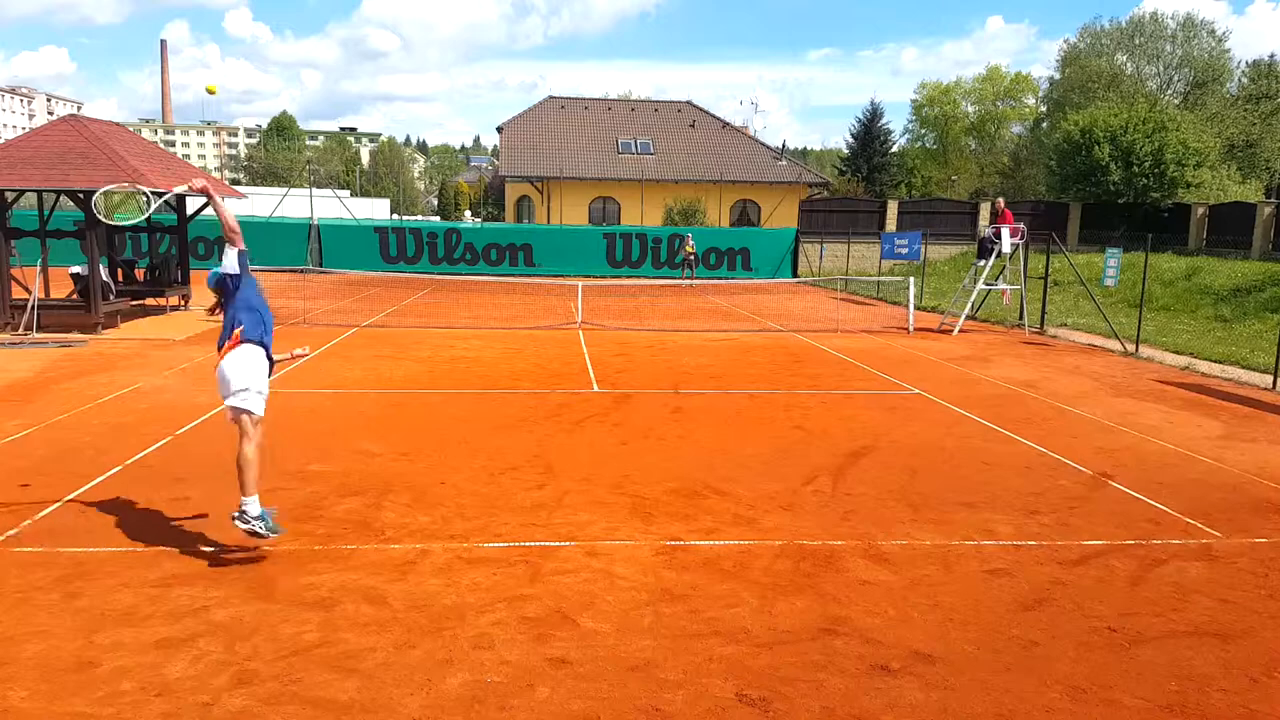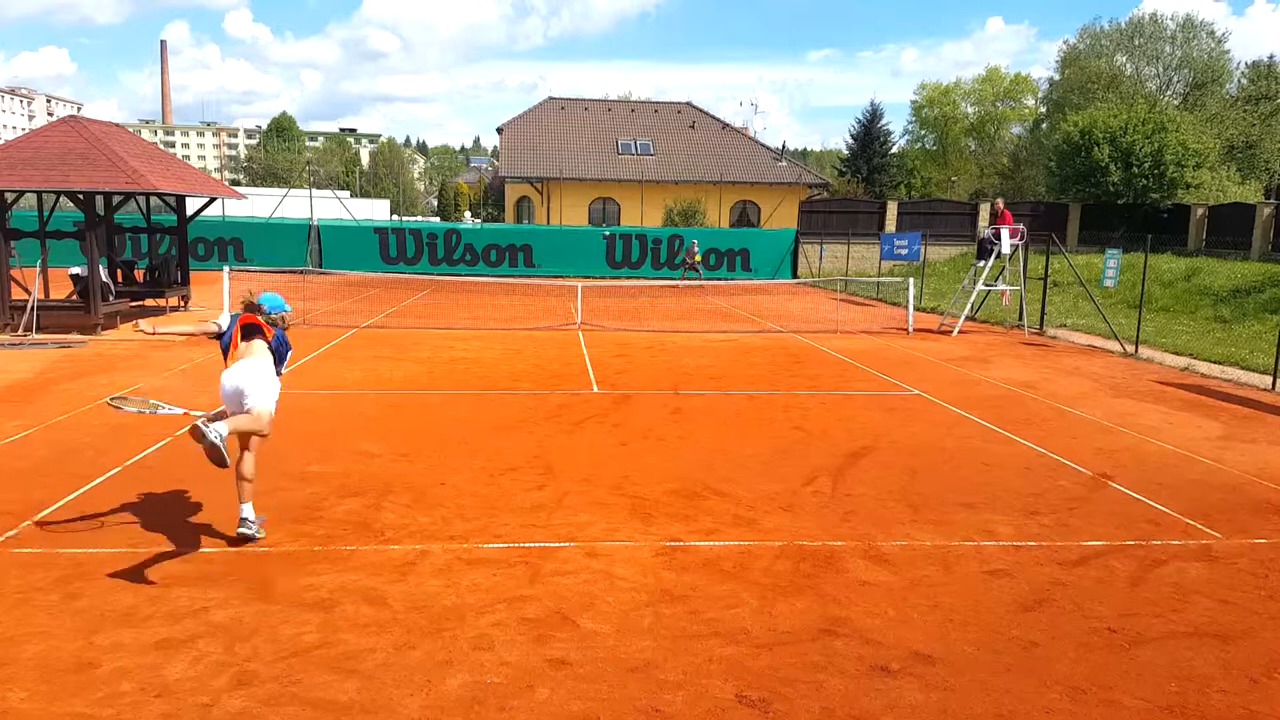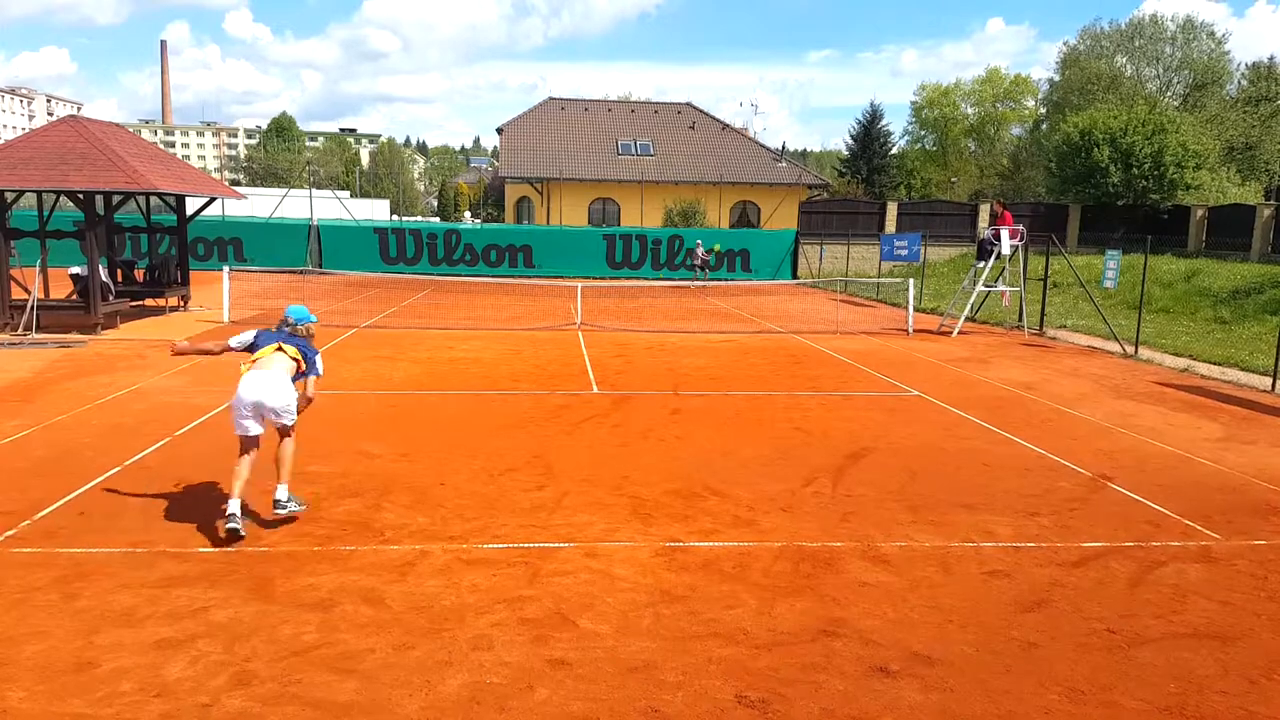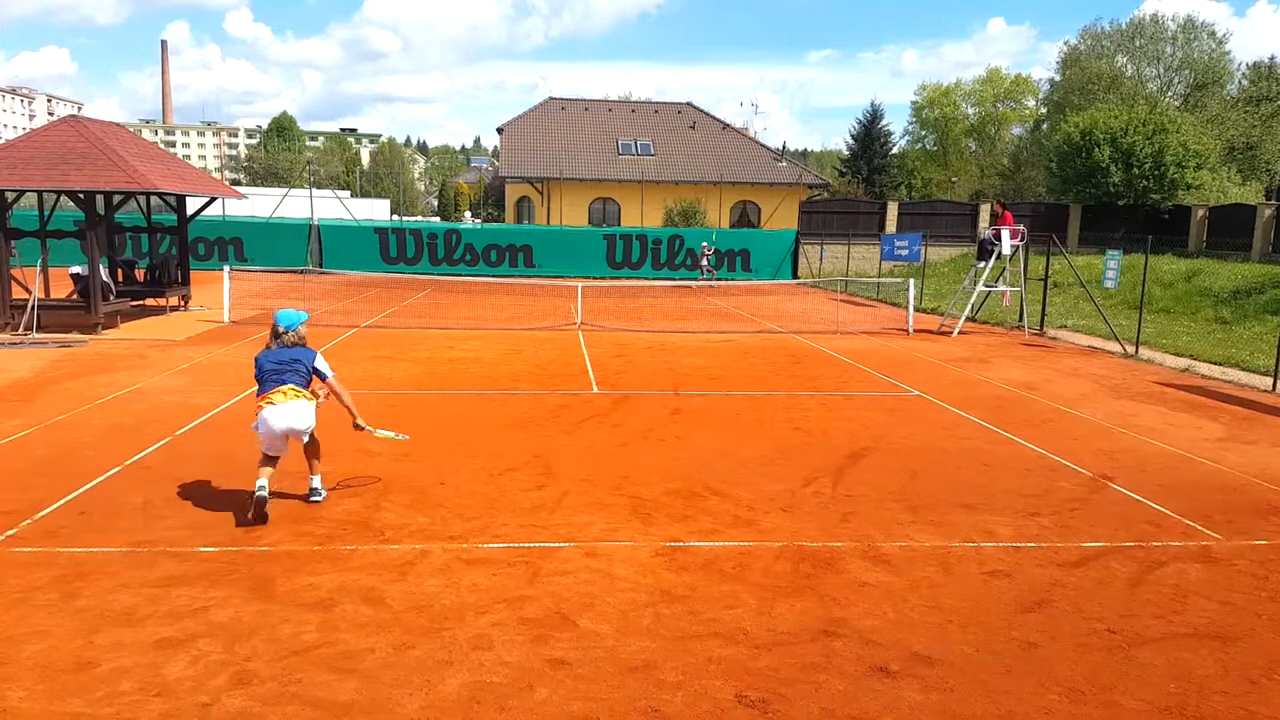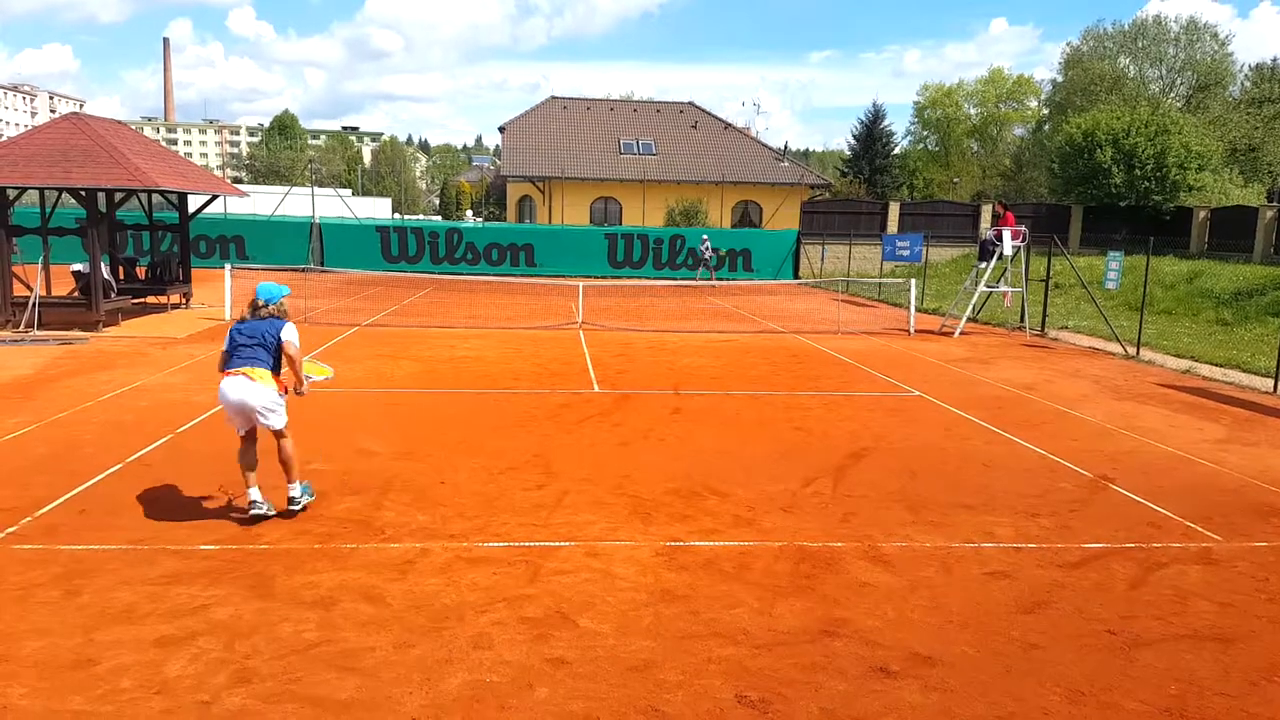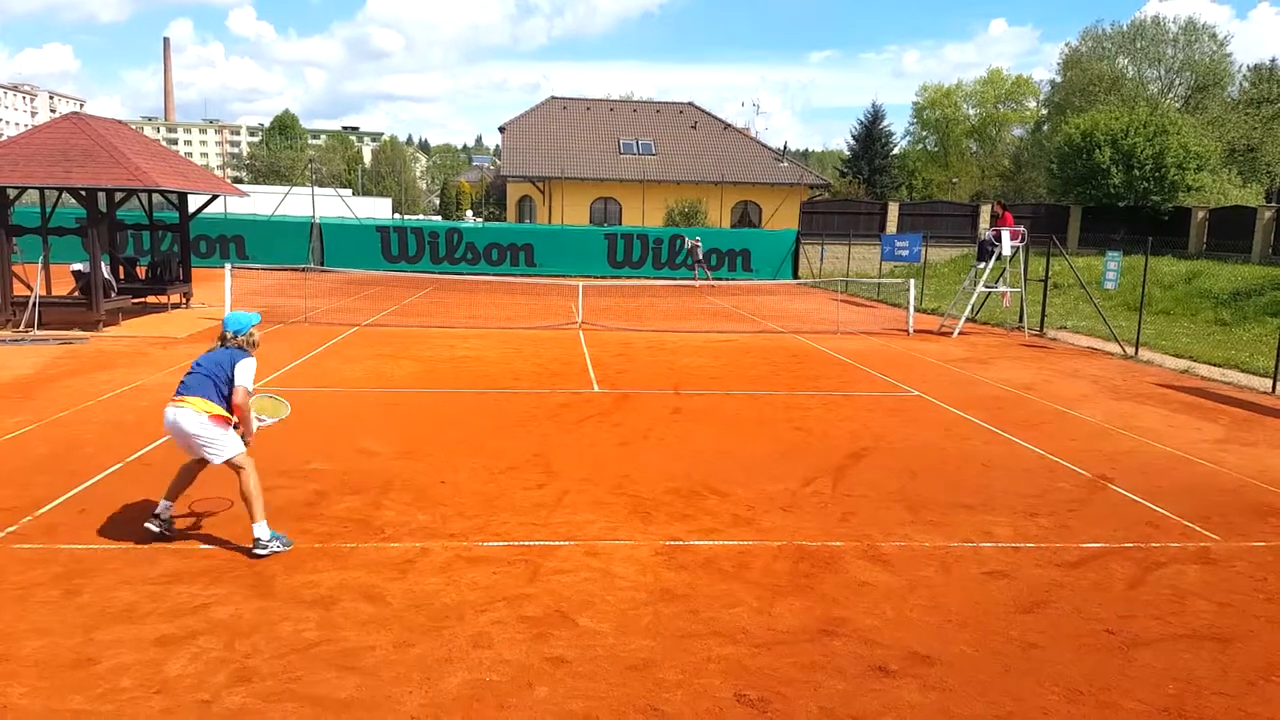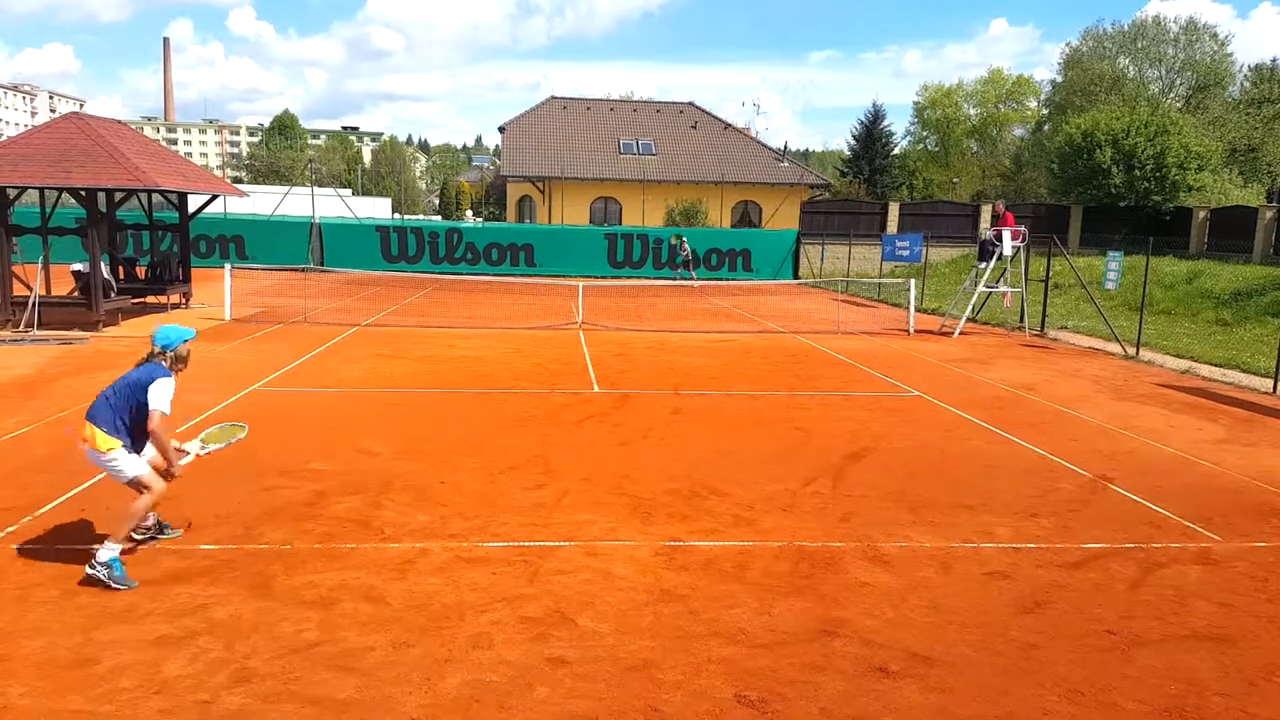
dt=0.3s
person 1, frame 1
left shoulder: (236, 307)
right shoulder: (234, 279)
right elbow: (233, 233)
left wrist: (287, 355)
right wrist: (211, 192)
left hip: (240, 361)
right hip: (243, 360)
left knee: (252, 432)
right knee: (250, 433)
left ankle: (252, 508)
right ankle: (250, 509)
person 1, frame 2
left shoulder: (234, 321)
right shoulder: (282, 343)
left elbow: (205, 329)
left wrist: (156, 330)
left hip: (230, 380)
right hip: (261, 371)
left knee: (249, 446)
right knee: (262, 426)
left ankle: (247, 519)
right ankle: (216, 430)
person 1, frame 3
left shoulder: (262, 335)
right shoulder: (311, 351)
left elbow: (219, 347)
right elbow: (309, 394)
left wrist: (189, 348)
right wrist: (296, 410)
left hip: (247, 388)
right hip: (278, 388)
left knee: (247, 453)
right knee: (287, 434)
left ankle: (233, 514)
right ankle: (282, 497)
person 1, frame 4
left shoulder: (261, 357)
right shoulder: (310, 355)
right elbow: (337, 388)
right wrist: (356, 417)
left hip: (269, 415)
right hip: (299, 410)
left knee: (269, 456)
right knee: (310, 439)
left ankle: (261, 489)
right ankle: (316, 487)
person 1, frame 5
left shoulder: (236, 328)
right shoulder: (284, 326)
left elbow: (222, 365)
right elbow: (291, 351)
right wrist: (300, 381)
left hip: (227, 387)
right hip: (260, 387)
left knee: (248, 439)
right knee: (282, 436)
left ankle: (256, 500)
right ankle: (296, 493)
person 1, frame 6
left shoulder: (214, 356)
right shoulder: (245, 359)
right elbow: (238, 400)
left wrist: (233, 423)
right wrist: (248, 428)
left hip: (174, 412)
right hip: (196, 416)
left knee: (200, 458)
right knee: (245, 467)
left ankle: (159, 517)
right ankle: (263, 537)
person 1, frame 7
left shoulder: (149, 371)
right shoulder: (164, 379)
right elbow: (155, 427)
left wrist: (173, 448)
right wrist: (172, 460)
left hip: (110, 434)
right hip: (106, 441)
left knee: (159, 468)
right knee: (155, 488)
left ankle: (146, 525)
right ankle: (104, 560)
